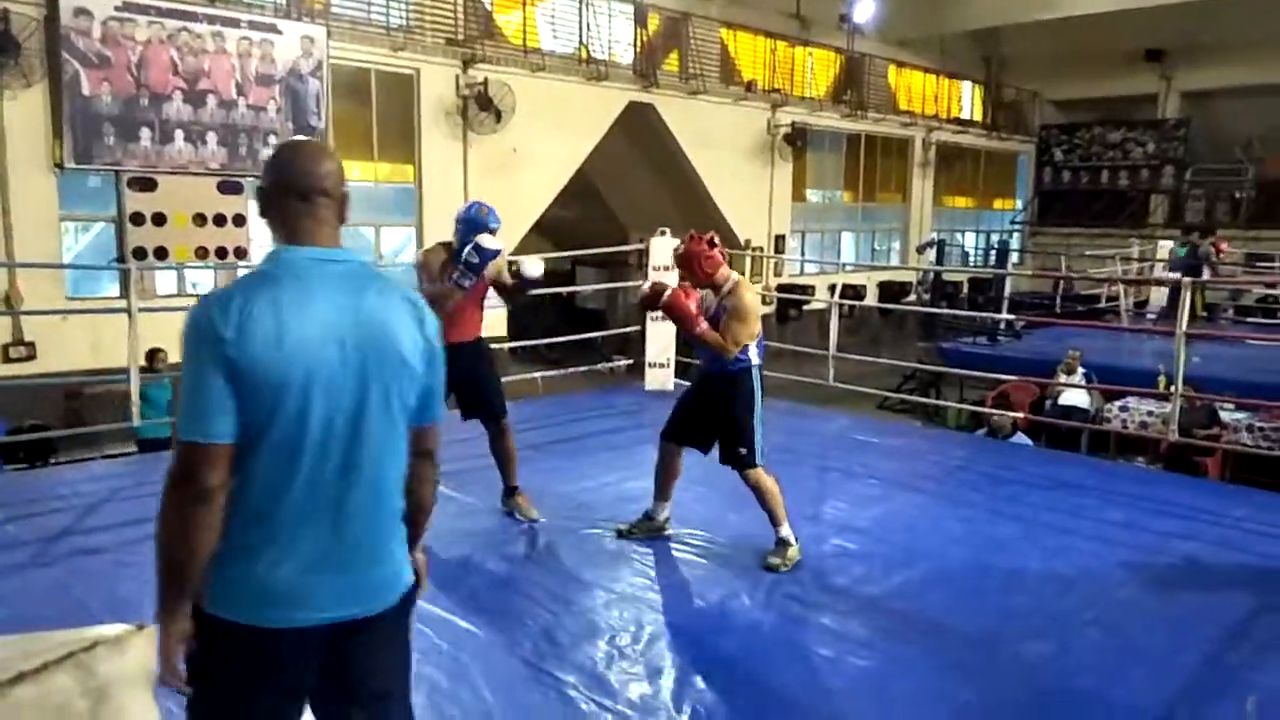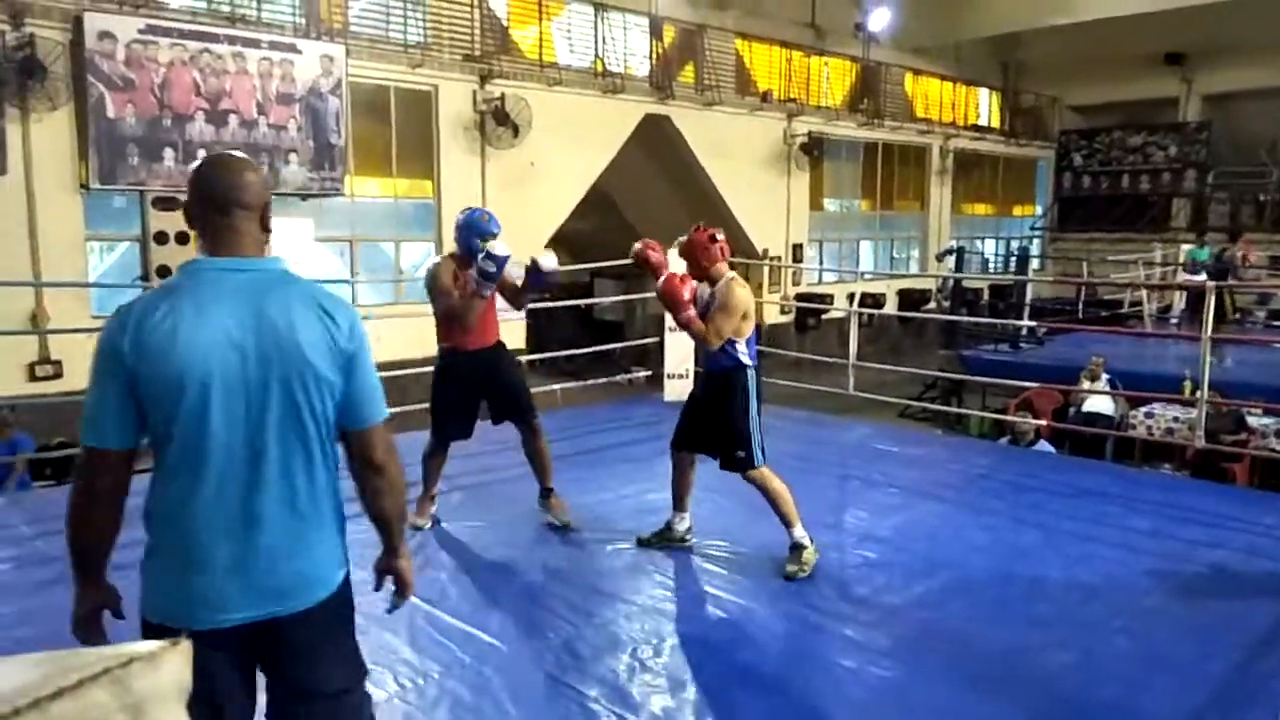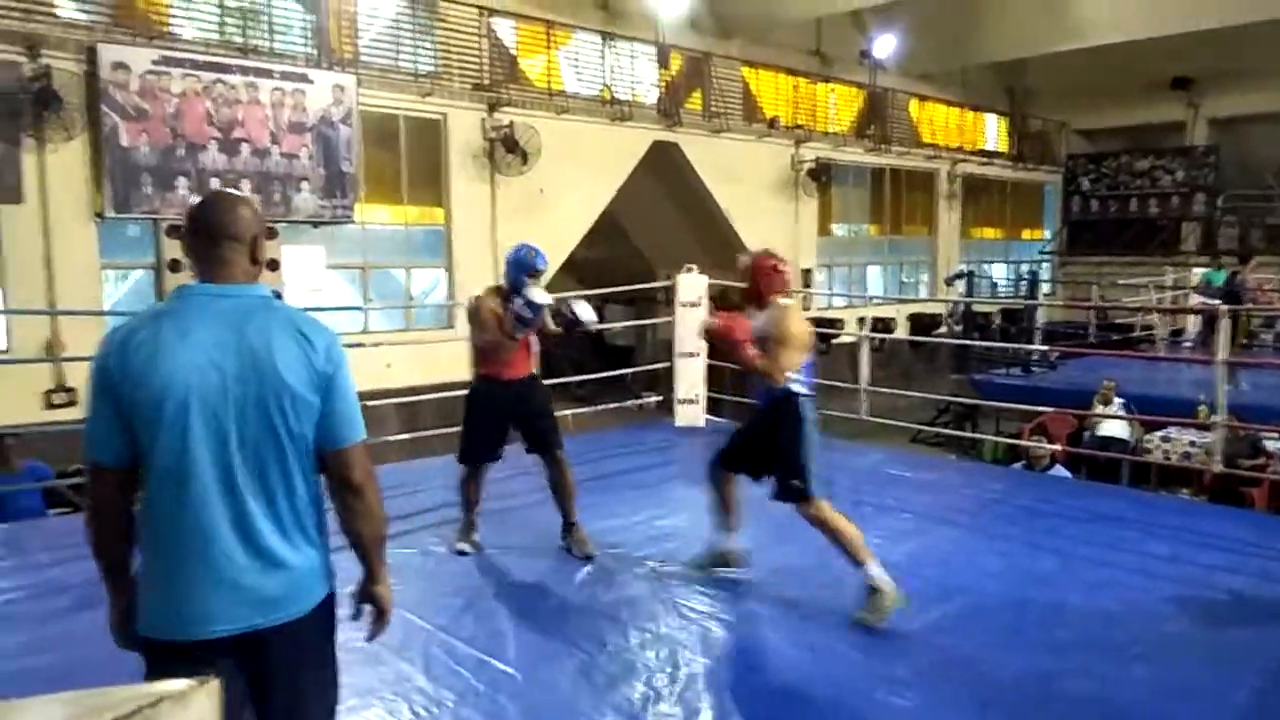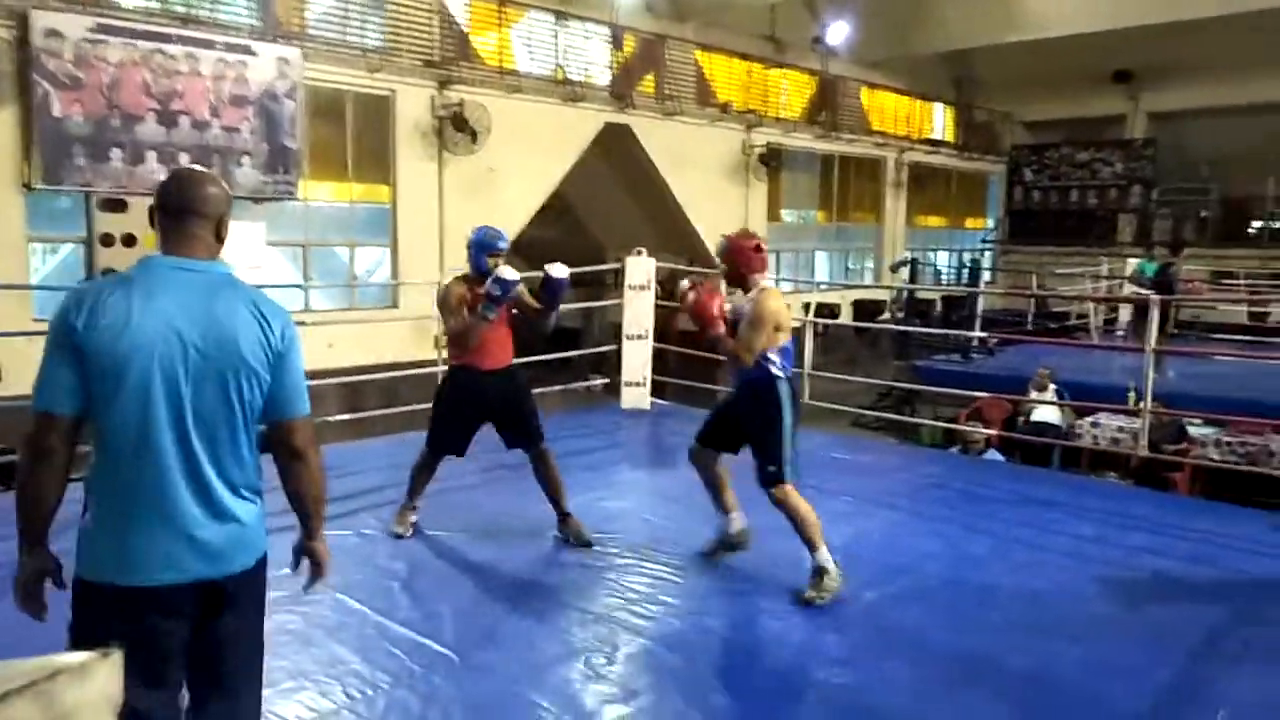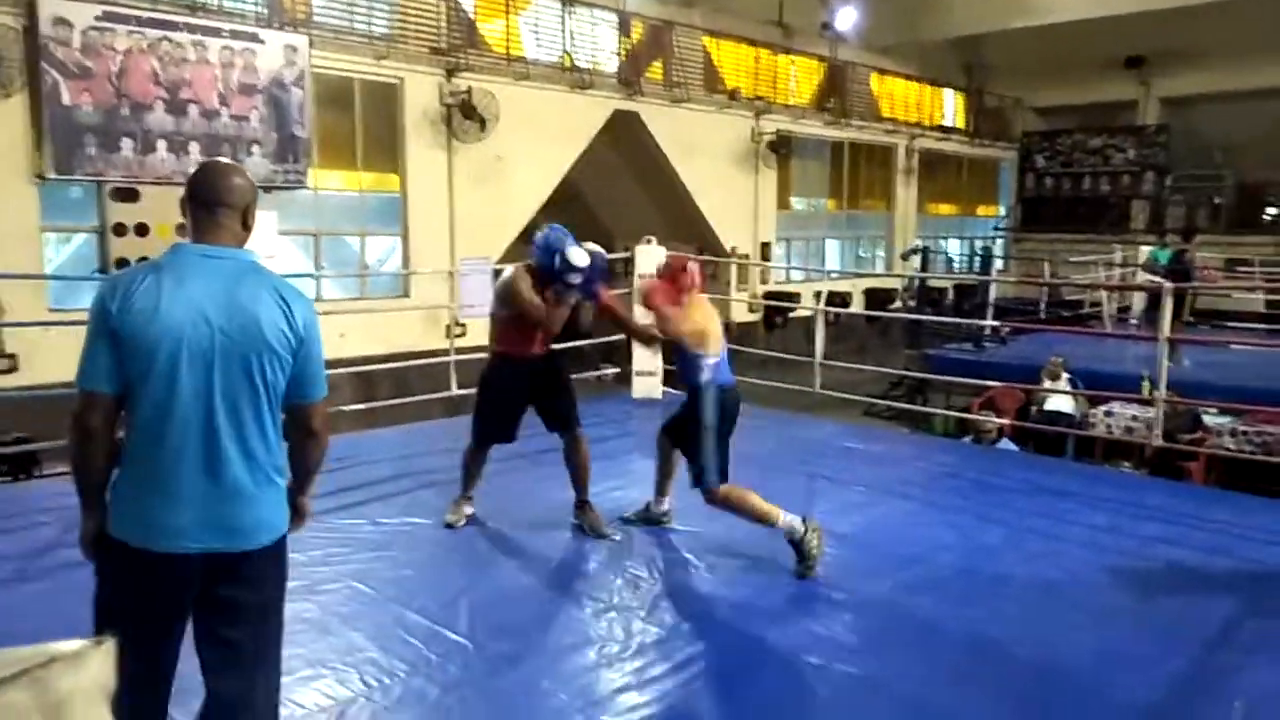
dt=0.4s
person 1, frame 1
left shoulder: (228, 314)
right shoulder: (409, 310)
left elbow: (202, 483)
left wrist: (174, 609)
right wrist: (411, 542)
left hip: (257, 599)
right hip: (376, 585)
person 1, frame 2
left shoulder: (137, 325)
right shoulder: (331, 315)
left elbow: (103, 480)
right elbow: (375, 459)
left wrist: (89, 582)
right wrist: (395, 548)
left hip: (190, 597)
right hip: (310, 582)
person 1, frame 3
left shoulder: (127, 348)
right shoulder: (313, 342)
left elbow: (108, 494)
right elbow: (353, 480)
left wrist: (120, 587)
right wrist: (375, 573)
left hip: (183, 609)
right hip: (295, 595)
person 1, frame 4
left shoulder: (88, 308)
right shoulder: (267, 318)
left elbow: (49, 445)
right elbow: (296, 446)
left wrist: (33, 547)
right wrist: (312, 529)
left hip: (123, 561)
right hip: (232, 554)
person 1, frame 5
left shoulder: (124, 293)
right shoulder: (289, 304)
left elbow: (94, 421)
right elbow: (310, 424)
left wrist: (92, 506)
right wrist: (299, 488)
left hip: (146, 528)
right hip: (252, 528)
person 2, frame 1
left shoulder: (743, 296)
right shoulder: (708, 291)
left elbow: (728, 349)
right elbow: (698, 332)
left wrist: (693, 321)
right wrist: (672, 306)
left hip: (738, 383)
right hip: (710, 377)
left knee: (750, 470)
right knee: (669, 443)
left ankle: (787, 539)
right ankle: (657, 517)
person 2, frame 2
left shoulder: (735, 292)
right shoulder: (708, 286)
left elbow: (710, 340)
right elbow: (696, 319)
left wrist: (682, 307)
right wrist: (661, 272)
left hip: (736, 382)
right hip: (712, 378)
left knee: (753, 469)
right knee: (681, 451)
left ankle: (802, 542)
right ankle: (679, 527)
person 2, frame 3
left shoulder: (788, 320)
right shoulder: (764, 316)
left elbow: (775, 376)
right elbow: (762, 359)
left wrist: (740, 345)
right wrist: (733, 338)
left hip: (792, 413)
right hip: (769, 411)
left knee: (810, 506)
right knee: (722, 469)
left ankle: (880, 584)
right ankle: (729, 547)
person 2, frame 4
left shoulder: (767, 303)
right shoulder: (750, 299)
left elbow: (743, 357)
right elbow: (739, 342)
left wrist: (712, 325)
right wrist: (714, 314)
left hip: (771, 397)
right hip: (747, 392)
left knee: (778, 488)
right knee: (702, 452)
left ankle: (826, 569)
right ankle: (734, 529)
person 2, frame 5
left shoulder: (694, 309)
right shoulder: (688, 307)
left elbow: (674, 330)
right elbow: (662, 335)
left wrist: (658, 304)
left hip: (712, 402)
right hip: (704, 397)
left knee: (715, 491)
right knee: (666, 439)
left ankle: (799, 530)
right ankle: (659, 508)
person 3, frame 1
left shoulder: (491, 261)
right shoulder: (433, 257)
left elbow: (510, 294)
right elbow: (435, 304)
left wrist: (524, 280)
right wrist: (467, 273)
left hip: (471, 350)
left knee: (499, 423)
left ankle: (512, 492)
person 3, frame 2
left shoulder: (491, 263)
right shoulder: (441, 271)
left elbow: (517, 300)
right elbow: (462, 317)
left wrist: (534, 279)
right wrist: (484, 281)
left hip: (493, 354)
right hip: (457, 362)
left knee: (530, 424)
right knee: (440, 438)
left ankle: (548, 495)
right ankle: (427, 499)
person 3, frame 3
left shoulder: (535, 303)
right shoulder: (484, 304)
right elbow: (491, 354)
right wrist: (519, 325)
left hip: (526, 386)
right hip: (490, 390)
left knee: (555, 456)
right knee: (475, 463)
left ankle: (571, 528)
right ankle: (469, 526)
person 3, frame 4
left shoulder: (510, 285)
right shoulder: (454, 291)
left elbow: (542, 322)
right elbow: (462, 339)
left wrist: (551, 300)
right wrist: (489, 305)
left hip: (505, 377)
right hip: (466, 381)
left knee: (539, 449)
right knee: (434, 451)
left ankle: (565, 518)
right ankle: (409, 508)
person 3, frame 5
left shoulder: (559, 276)
right shoulder: (516, 283)
right elbow: (551, 326)
left wrist: (589, 290)
right wrist: (570, 288)
left hip: (543, 362)
right hip: (509, 366)
left knee: (573, 435)
right knee: (483, 441)
left ankle: (583, 506)
right ankle: (464, 499)
